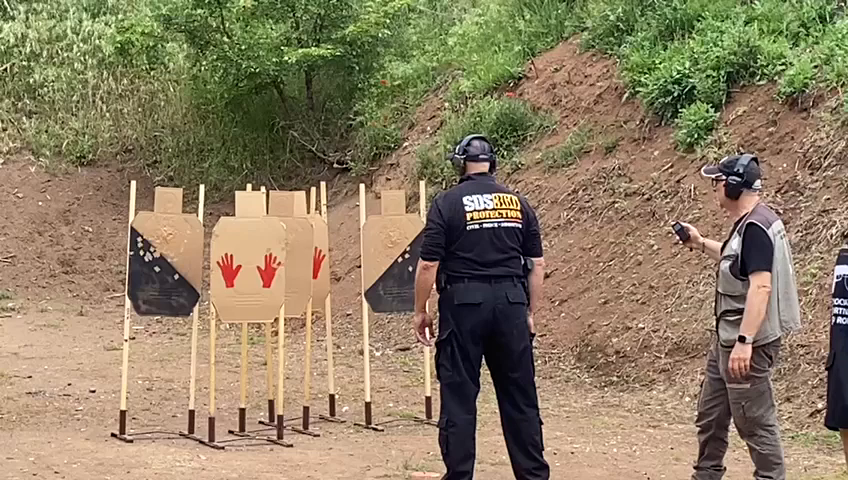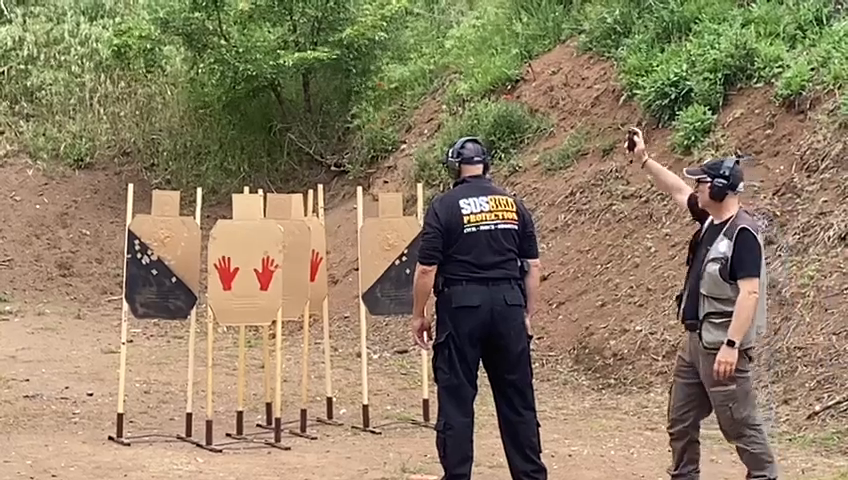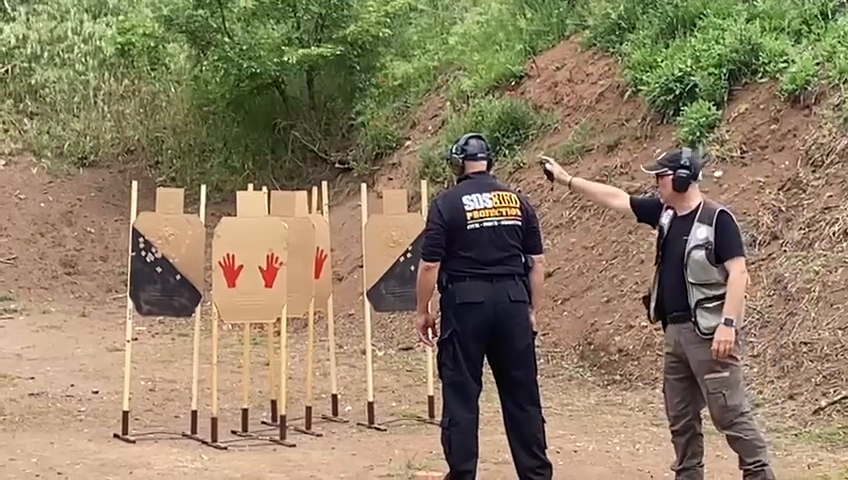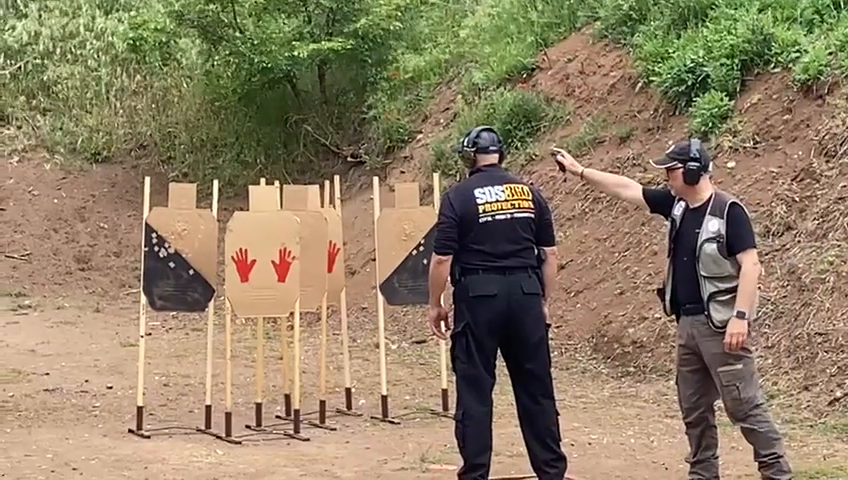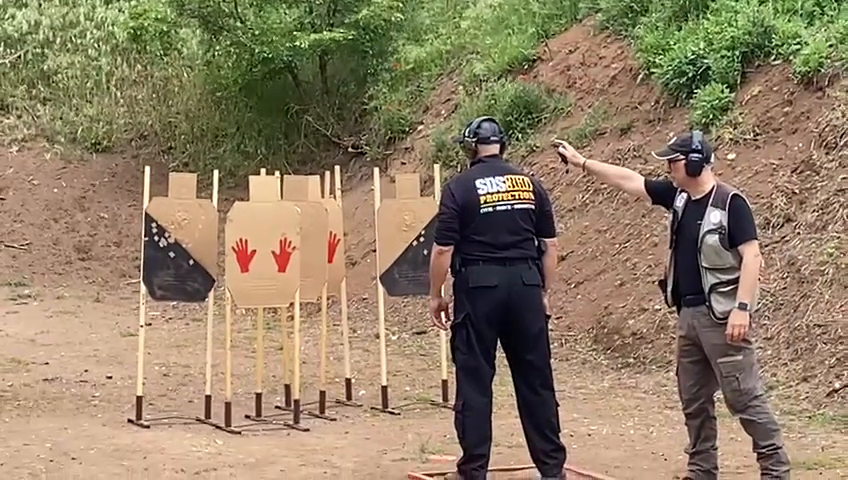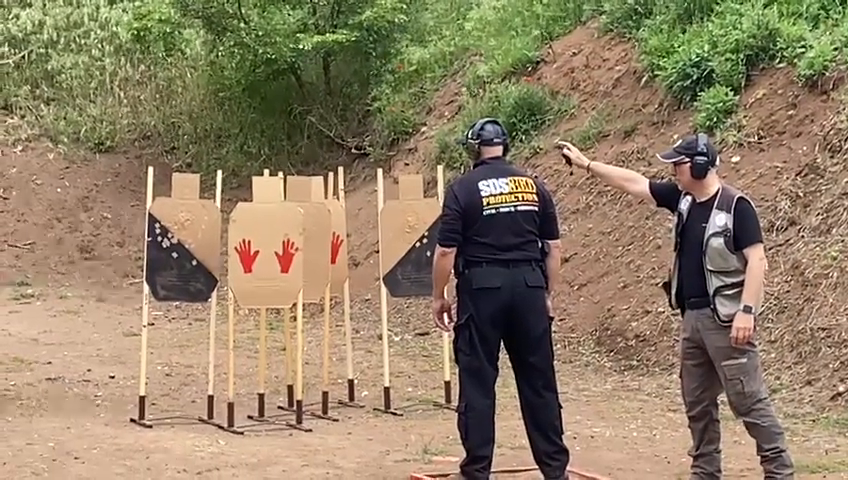
dt=0.7s
person 1, frame 1
left shoulder: (447, 202)
right shoulder: (518, 202)
left elbow: (428, 264)
right elbow: (537, 264)
left wrist: (420, 310)
right wrist: (530, 311)
left hip: (463, 302)
right hip: (510, 302)
left knee: (458, 395)
right knee: (520, 395)
person 1, frame 2
left shoulder: (444, 205)
right shoulder: (514, 204)
left elbow: (426, 268)
right elbow: (532, 266)
left wrist: (419, 315)
right wrist: (527, 313)
left hip: (461, 306)
right hip: (507, 305)
left knee: (456, 398)
right knee: (517, 398)
person 1, frame 3
left shoulder: (447, 202)
right shoulder: (518, 201)
left elbow: (430, 265)
right elbow: (537, 262)
left wrist: (422, 311)
right wrist: (531, 309)
left hip: (465, 302)
right hip: (512, 301)
left knee: (461, 395)
right knee: (522, 394)
person 1, frame 4
left shoulder: (458, 196)
right shoulder: (530, 193)
left elbow: (442, 259)
right elbow: (549, 253)
left wrist: (435, 304)
right wrist: (544, 300)
left hip: (478, 295)
right hip: (525, 293)
left knee: (474, 388)
right knee: (536, 386)
person 1, frame 5
left shoulder: (459, 186)
right shoulder: (530, 184)
left elbow: (443, 249)
right elbow: (550, 244)
left wrist: (436, 295)
right wrist: (544, 290)
left hip: (478, 286)
right hip: (525, 284)
left knee: (474, 379)
right knee: (536, 378)
person 1, frame 6
left shoulder: (463, 187)
right shoulder: (533, 185)
left elbow: (446, 251)
right elbow: (553, 246)
left wrist: (438, 296)
right wrist: (548, 292)
left hip: (482, 288)
right hip: (528, 286)
left knee: (477, 381)
right knee: (538, 379)
person 2, frame 1
left shoulder: (756, 228)
right shoulder: (748, 221)
left elbow: (761, 287)
left wrist: (744, 341)
right wrist: (703, 243)
left hip: (747, 341)
right hip: (728, 336)
left knee: (754, 420)
right knee: (710, 414)
person 2, frame 2
left shoulder: (743, 233)
right shoulder: (712, 218)
left elbow: (750, 293)
right elbow: (678, 191)
left wrist: (731, 345)
right wrist: (644, 160)
left hip: (722, 344)
right hip: (696, 340)
left knee: (740, 425)
right knee: (681, 420)
person 2, frame 3
left shoulder: (717, 218)
right shoulder: (664, 212)
left elbow: (738, 273)
right elbow: (616, 198)
left wrist: (728, 324)
right wrist: (567, 180)
left hip: (708, 333)
right hip: (675, 331)
left knee: (731, 414)
right knee: (681, 416)
person 2, frame 4
left shoulder: (728, 210)
right shoulder: (676, 204)
left elbow: (750, 264)
right elbow: (626, 188)
left wrist: (740, 316)
right wrist: (579, 170)
left hip: (719, 324)
right hip: (687, 323)
left knee: (744, 405)
right knee: (693, 407)
person 2, frame 5
left shoulder: (730, 202)
right shoulder: (678, 195)
left elbow: (752, 256)
right elbow: (628, 179)
left wrist: (742, 308)
right wrist: (581, 161)
left hip: (720, 316)
right hip: (688, 314)
left knee: (744, 397)
right knee: (693, 399)
person 2, frame 6
left shoulder: (735, 205)
right shoulder: (682, 198)
left elbow: (757, 260)
right elbow: (633, 182)
left wrist: (747, 310)
right wrist: (586, 163)
left hip: (725, 319)
right hip: (692, 317)
left knee: (748, 399)
right knee: (697, 402)
